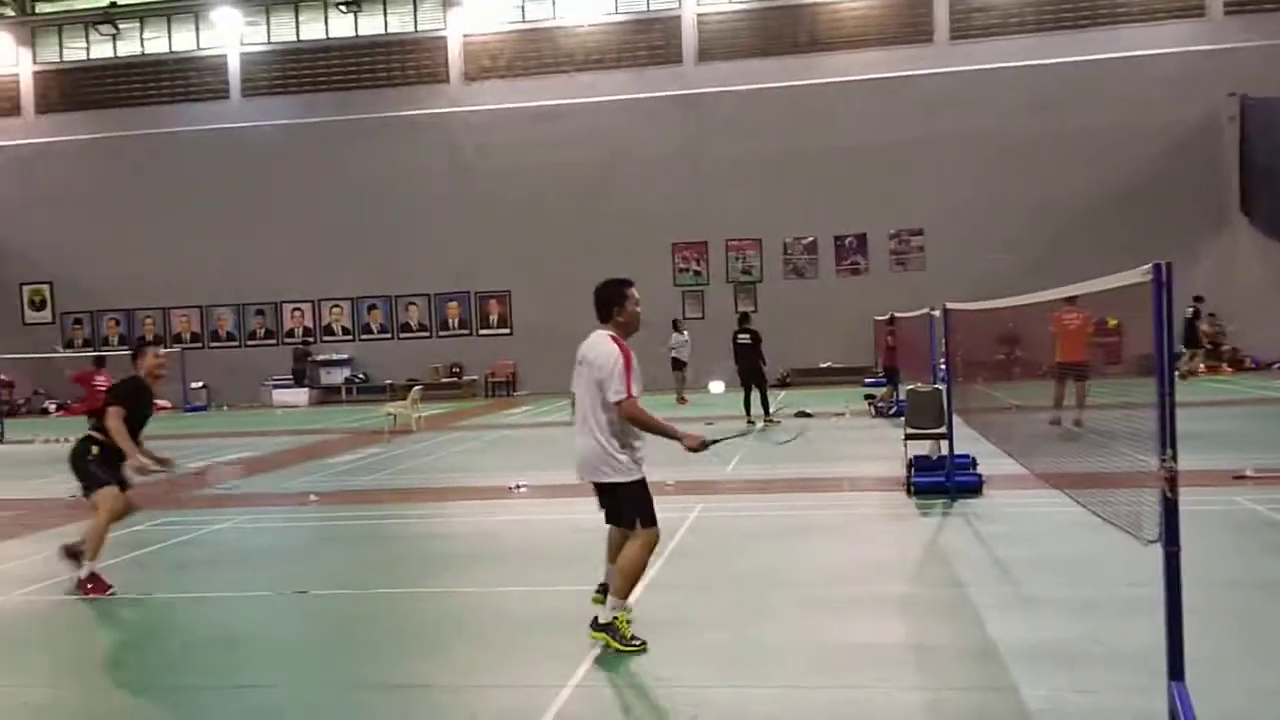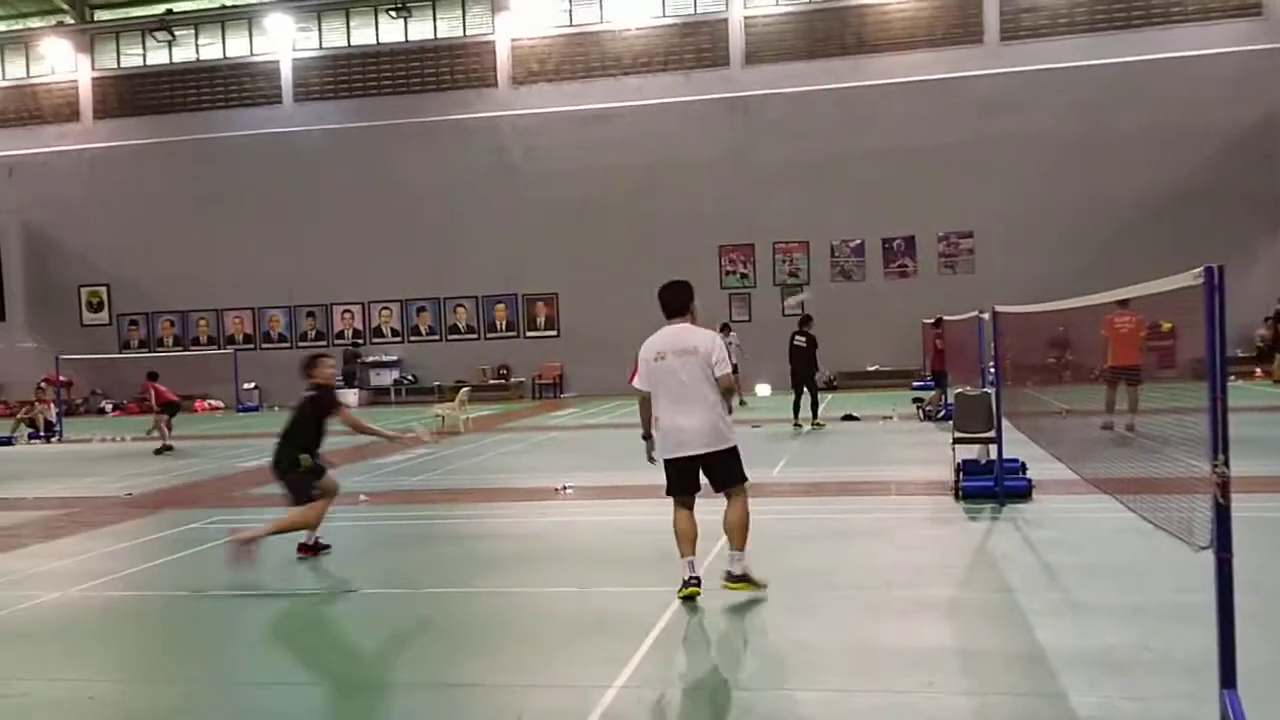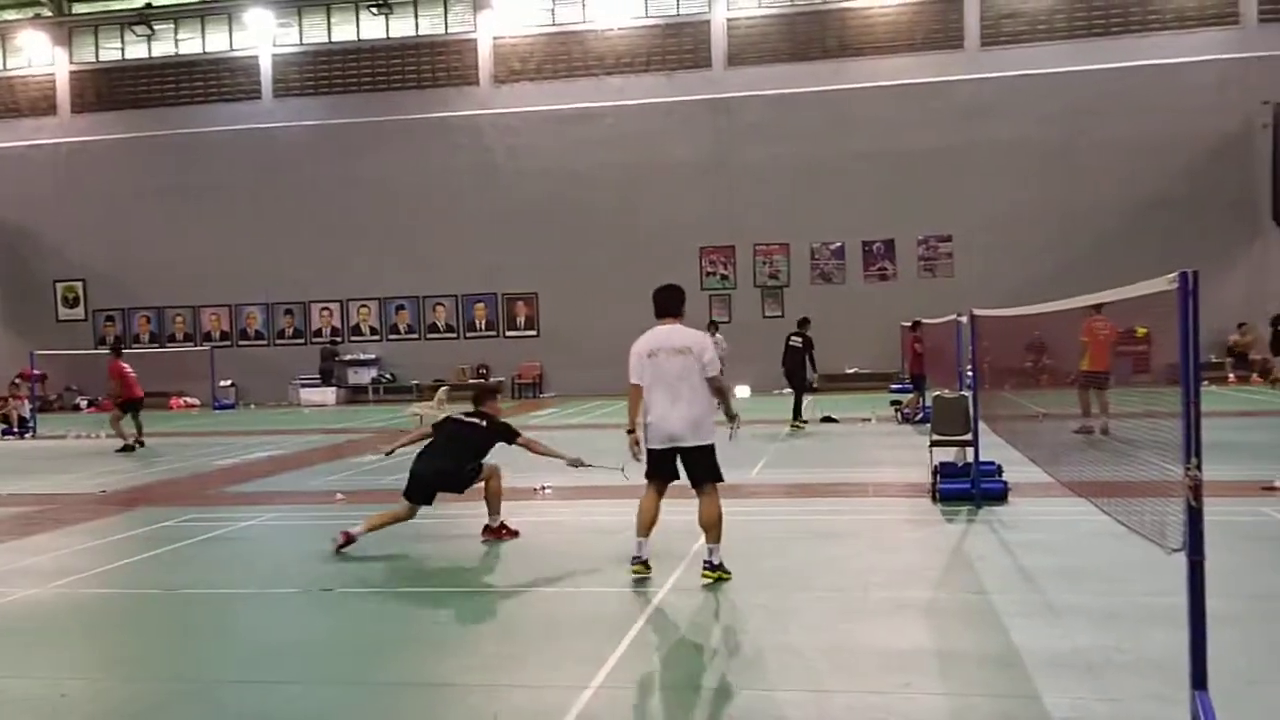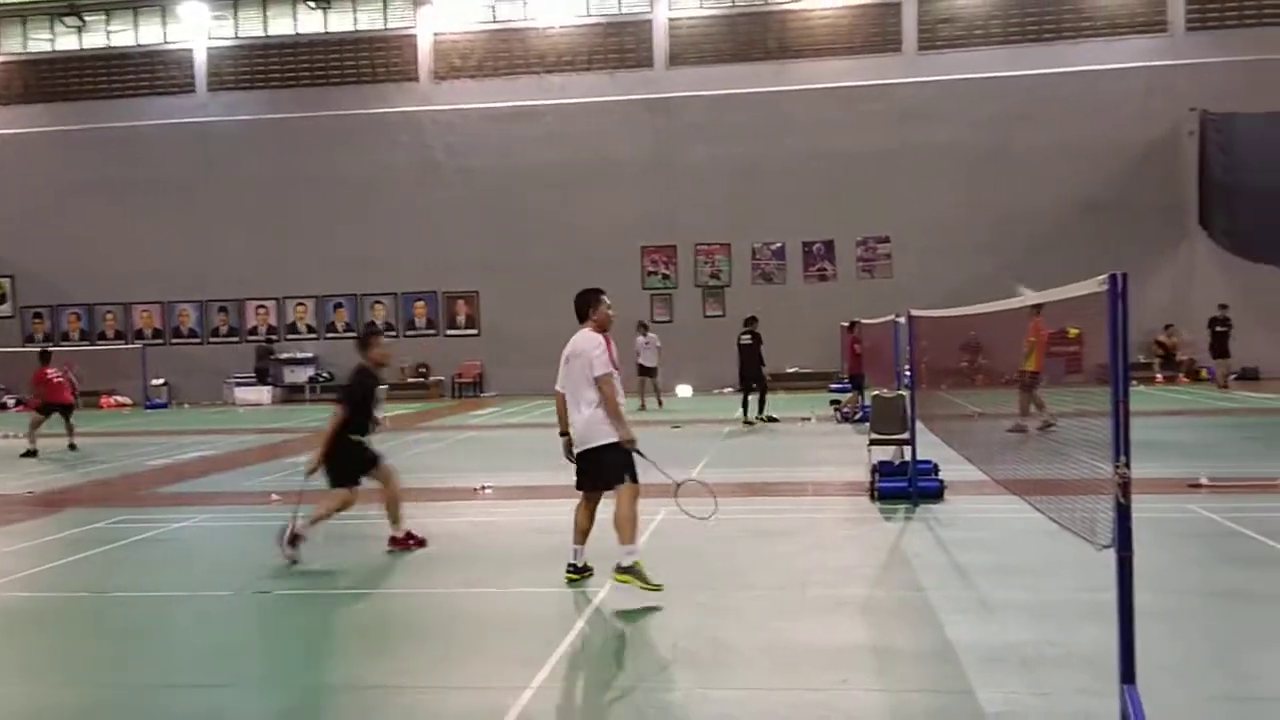
dt=0.5s
person 1, frame 1
left shoulder: (590, 346)
right shoulder: (615, 351)
left elbow: (580, 403)
right elbow: (627, 411)
right wrist: (680, 436)
left hip: (595, 457)
right hip: (616, 461)
left knee: (623, 528)
right knee: (644, 536)
left ankle: (609, 587)
right ankle: (608, 618)
person 1, frame 2
left shoulder: (649, 346)
right shoulder: (708, 338)
left elbow: (644, 398)
right elbow: (727, 385)
left wrist: (648, 435)
right wrist: (725, 406)
left hip: (672, 442)
right hip: (714, 435)
left knee: (683, 505)
right knee: (736, 496)
left ankle: (690, 575)
right ankle: (737, 571)
person 1, frame 3
left shoulder: (642, 344)
right shoulder: (699, 339)
left elbow: (636, 390)
right elbow: (717, 383)
left wrist: (632, 430)
right wrist: (729, 409)
left hip: (659, 431)
right hip: (696, 429)
left knee: (654, 488)
right knee: (708, 492)
left ankle: (639, 555)
right ankle: (713, 562)
person 1, frame 4
left shoulder: (570, 347)
right shoulder: (597, 340)
left elbow: (561, 395)
right elbow: (606, 388)
left wrist: (565, 433)
right wrist: (623, 428)
left hip: (584, 434)
right hip: (605, 432)
left knee: (589, 497)
right knee: (627, 490)
left ankle: (576, 563)
right ankle: (628, 563)
person 2, frame 1
left shoulder: (146, 395)
right shoulder: (130, 386)
right elbow: (112, 420)
left wrist: (153, 458)
right wrist: (133, 456)
left hip: (107, 456)
right hip: (91, 452)
left knee: (125, 507)
right knee: (111, 505)
left ankle: (77, 549)
right ankle: (87, 574)
person 2, frame 2
left shoulder: (313, 397)
right shoulder: (323, 392)
right elbow: (353, 423)
right wrist: (391, 436)
left hip: (295, 458)
right hip: (294, 460)
left knee: (330, 488)
right knee: (313, 514)
left ankle: (308, 543)
right ankle: (247, 537)
person 2, frame 3
left shoulder: (454, 419)
right shoulder: (496, 426)
left elbow: (423, 432)
right elbow: (530, 444)
left wrist: (394, 446)
right wrist: (566, 457)
left hip: (421, 466)
right hip: (448, 471)
left knee: (406, 511)
right knee: (493, 472)
left ankle: (353, 533)
right ankle: (494, 527)
person 2, frame 4
left shoulder: (367, 375)
right shoulder: (362, 379)
right elbow: (338, 416)
left wrist: (371, 417)
right wrist: (319, 453)
left hip: (341, 442)
right hip: (346, 441)
left knee: (344, 499)
right knee: (389, 479)
left ankle: (297, 530)
right ankle: (398, 535)
